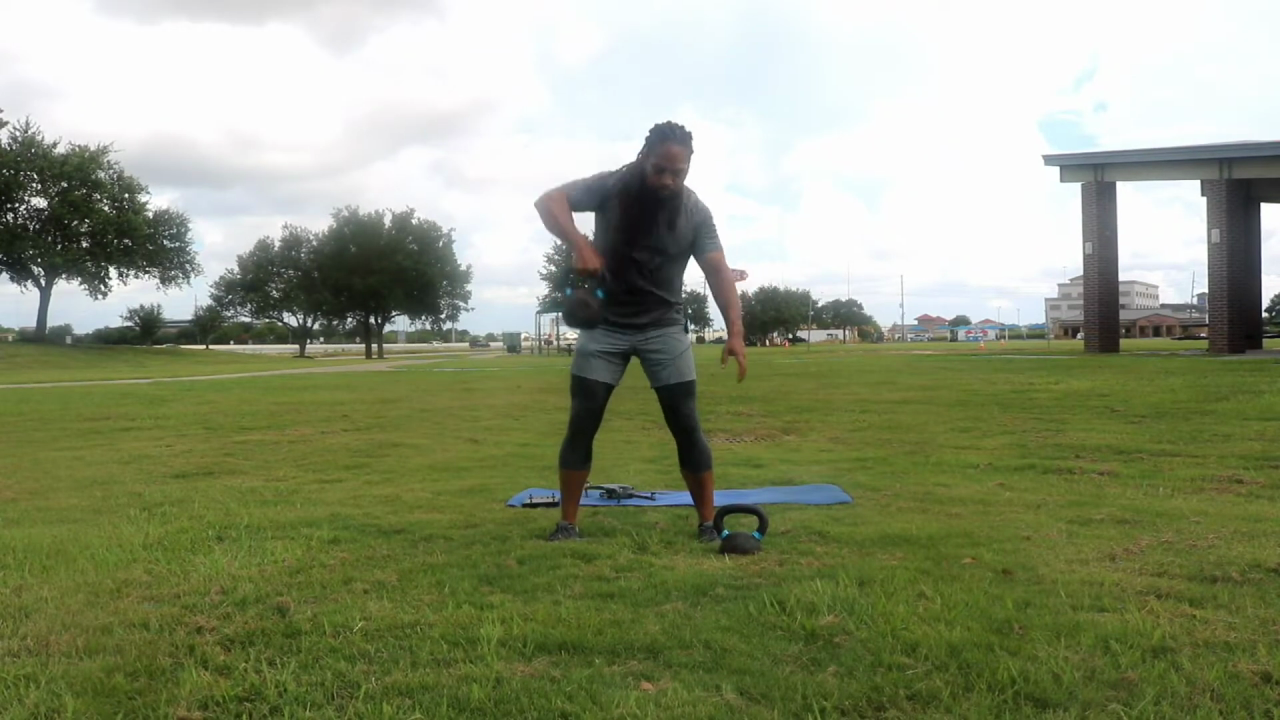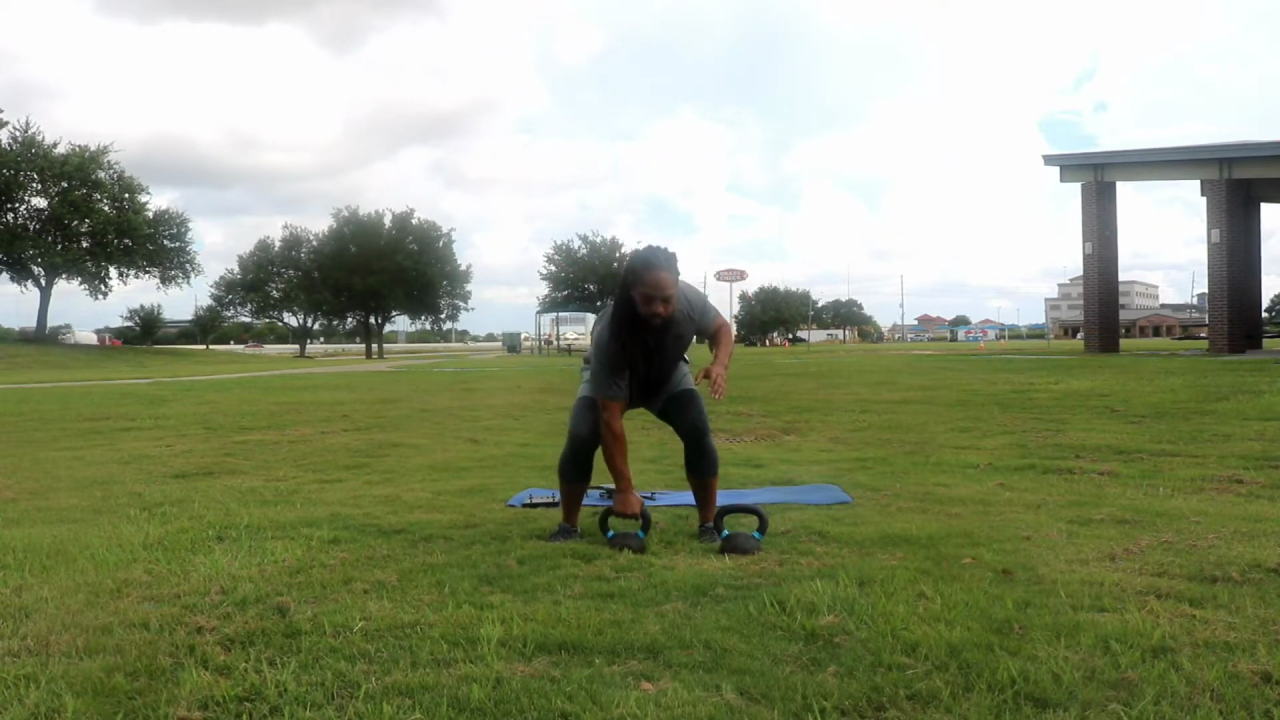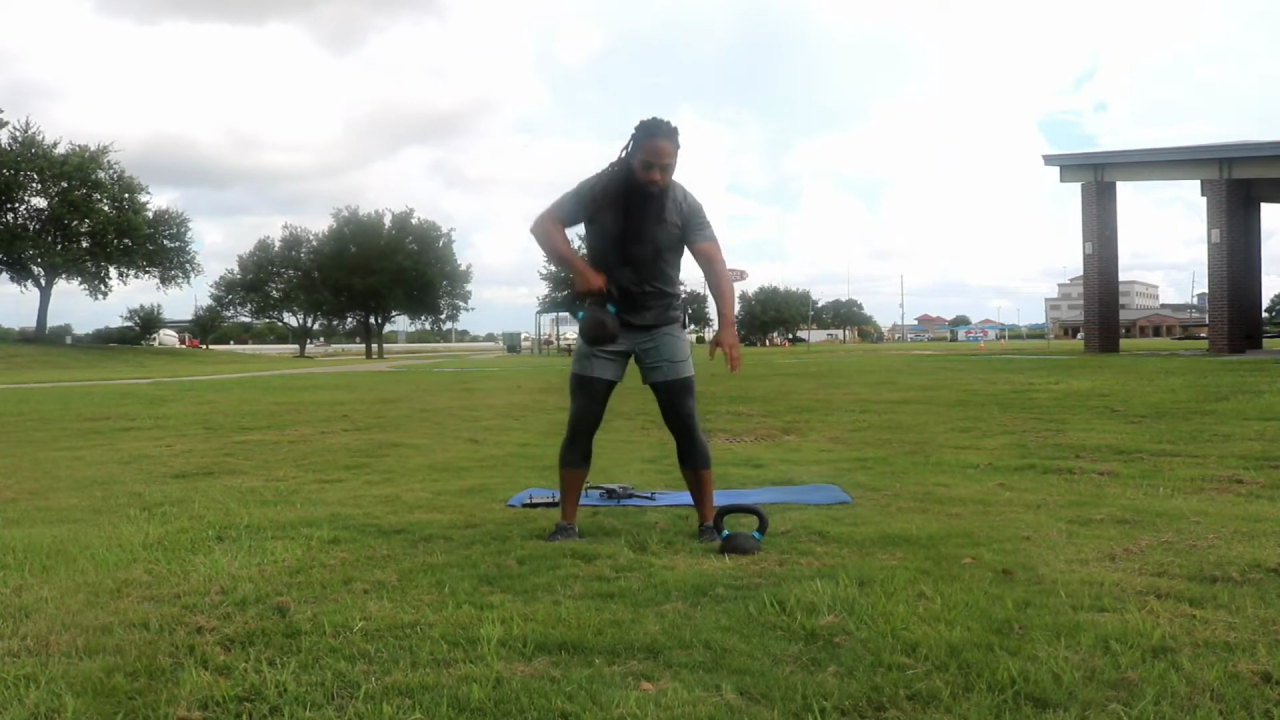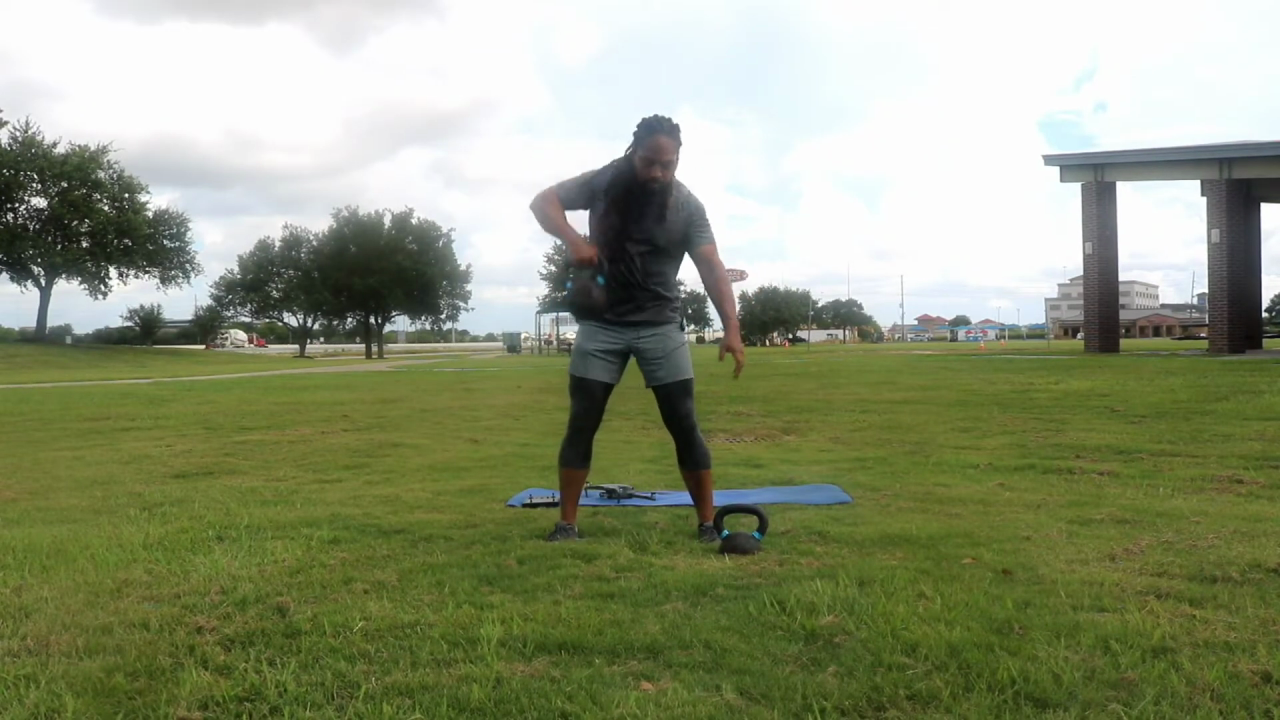
dt=0.5s
person 1, frame 1
left shoulder: (695, 210)
right shoulder: (615, 186)
left elbow: (718, 271)
right elbow: (548, 202)
left wrist: (735, 332)
right wrist: (579, 243)
left hip: (664, 328)
right hip: (606, 325)
left knee: (686, 425)
right knee: (582, 424)
left ankle: (708, 523)
right ankle: (567, 523)
person 1, frame 2
left shoulder: (691, 301)
right shoulder: (611, 329)
left elbow: (721, 329)
right elbow: (611, 420)
left wrist: (719, 363)
right wrist: (624, 490)
left hip: (668, 378)
right hip: (613, 385)
left knee: (698, 430)
right knee: (581, 437)
left ankle: (708, 524)
right ankle: (568, 524)
person 1, frame 3
left shoulder: (684, 205)
right shoulder: (602, 190)
left elbow: (713, 264)
right elbow: (543, 227)
left wrist: (727, 324)
right wrist: (580, 270)
left hip: (663, 326)
left knee: (685, 423)
right knee: (581, 424)
left ankle: (707, 523)
right ankle: (567, 523)
person 1, frame 4
left shoulder: (687, 205)
right shoulder: (606, 183)
left elbow: (711, 267)
right elbow: (542, 203)
left wrist: (732, 328)
right wrist: (573, 241)
left hip: (661, 325)
right hip: (602, 324)
left knee: (684, 424)
right knee: (582, 423)
left ankle: (708, 523)
right ankle: (566, 523)
